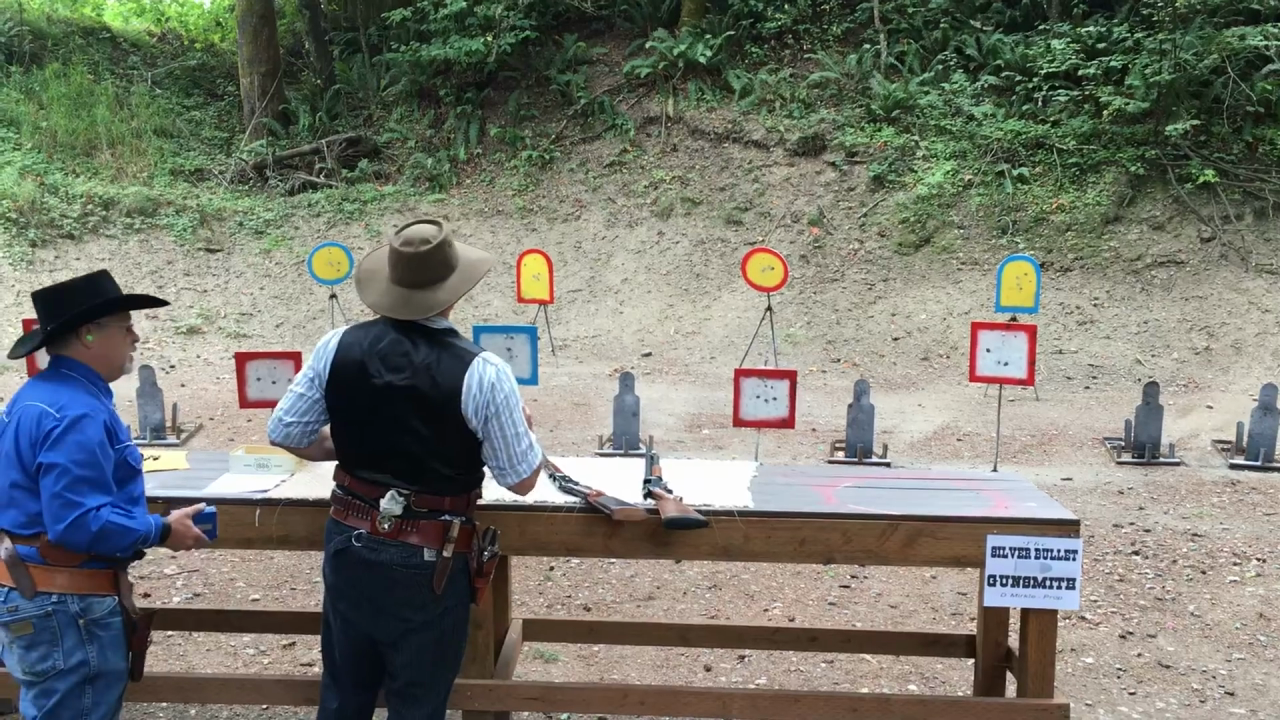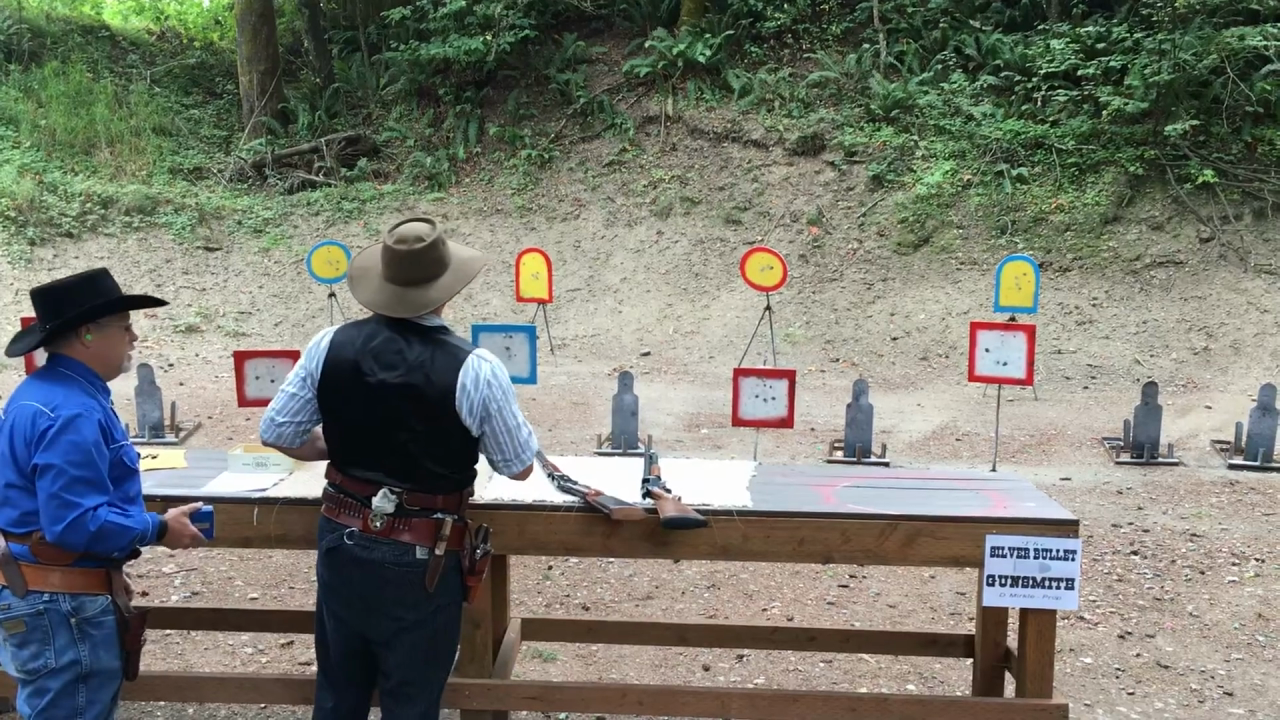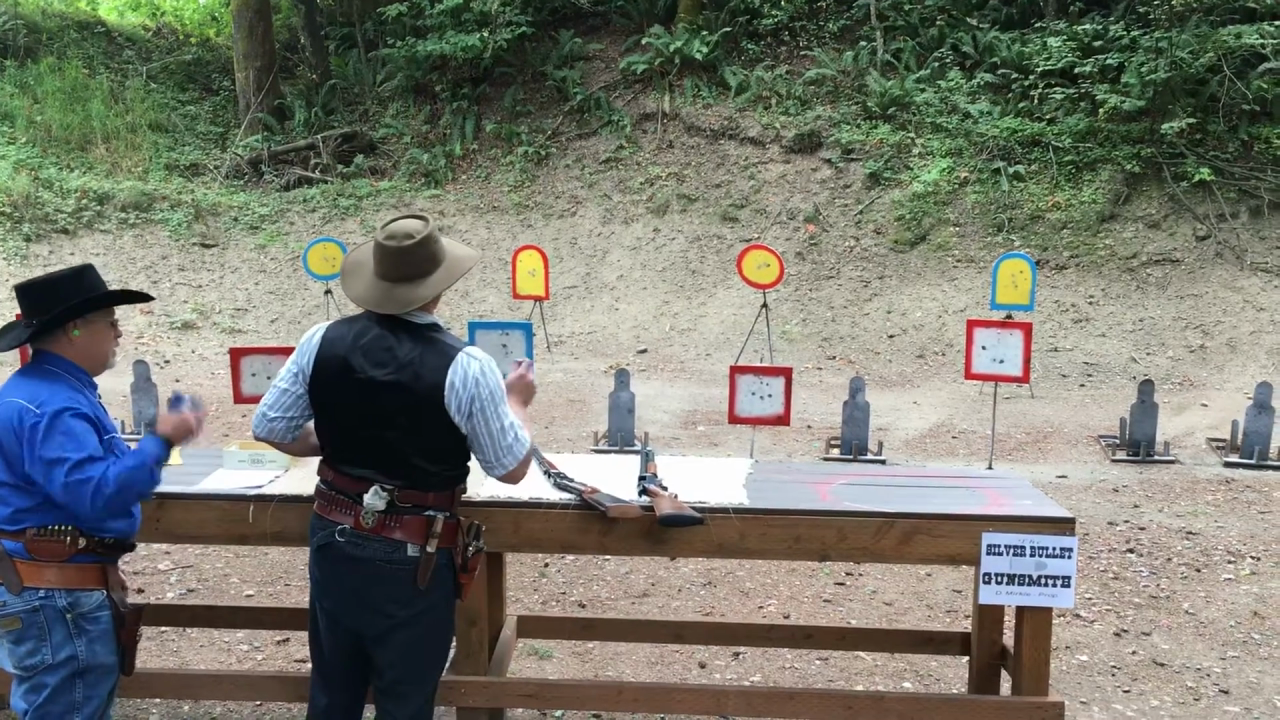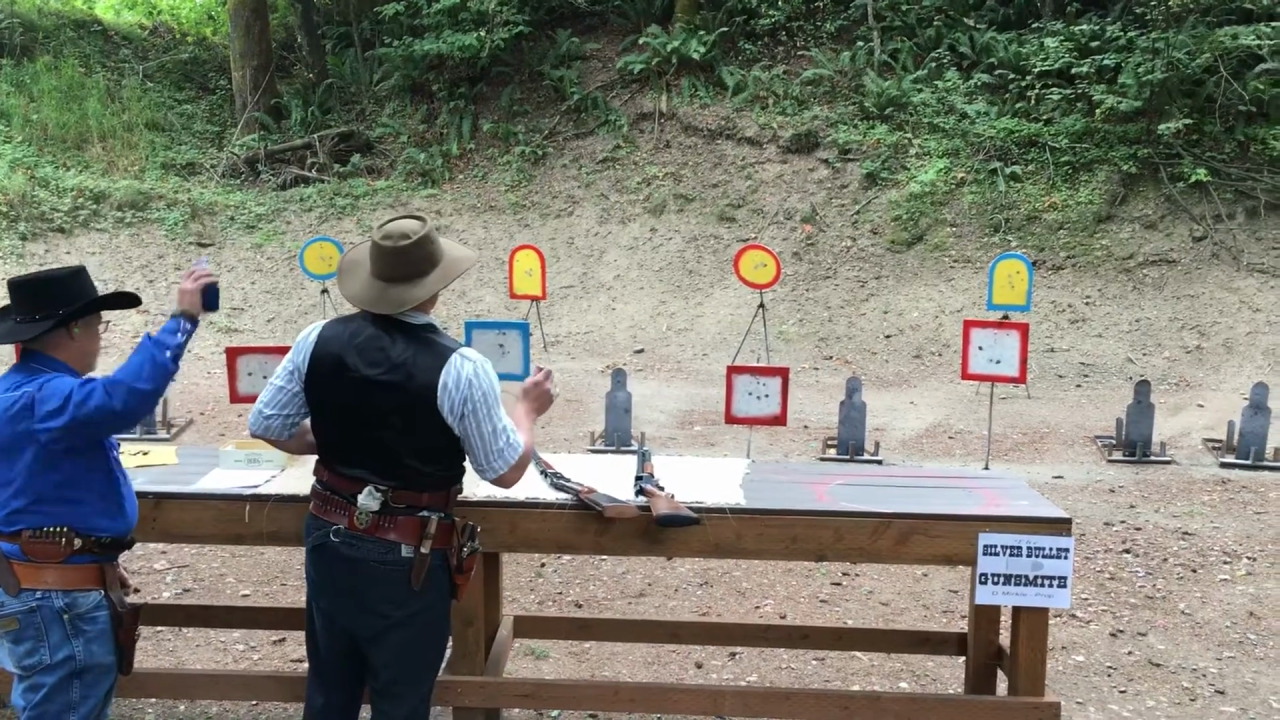
dt=0.4s
person 1, frame 1
left shoulder: (339, 346)
right shoulder: (482, 372)
left elbow: (286, 433)
right elbow: (521, 479)
right wrist: (522, 426)
left hip: (349, 543)
right hip: (427, 562)
person 1, frame 2
left shoulder: (331, 345)
right shoulder: (476, 369)
left elbow: (278, 434)
right elbow: (520, 465)
right wrist: (495, 409)
left hip: (342, 541)
right hip: (421, 559)
person 1, frame 3
left shoulder: (323, 341)
right shoulder: (466, 367)
left elbow: (270, 429)
right elbow: (512, 467)
right wrist: (515, 402)
left hip: (335, 537)
right hip: (413, 556)
person 1, frame 4
left shoulder: (319, 339)
right shoulder: (461, 368)
left elbow: (267, 426)
right elbow: (505, 471)
right wrist: (526, 409)
left hip: (330, 537)
right hip: (408, 556)
person 2, frame 1
left shoulder: (40, 394)
right shoulder: (76, 413)
right elbow: (79, 523)
left wrist: (112, 572)
right wrist: (162, 530)
left hip: (37, 596)
right hip: (69, 606)
person 2, frame 2
left shoulder: (45, 392)
right shoulder: (70, 412)
right elbow: (77, 522)
left wrist: (108, 572)
right wrist: (159, 528)
left hip: (44, 593)
right hip: (62, 602)
person 2, frame 3
left shoulder: (39, 389)
right shoulder: (52, 406)
right elbow: (99, 493)
left wrist: (102, 566)
right wrist: (160, 441)
left hip: (54, 586)
right hip: (58, 595)
person 2, frame 4
right shoulder: (38, 400)
right elbow: (125, 396)
left wrist: (99, 562)
right wrist: (183, 318)
left hip: (63, 582)
right hip: (55, 594)
